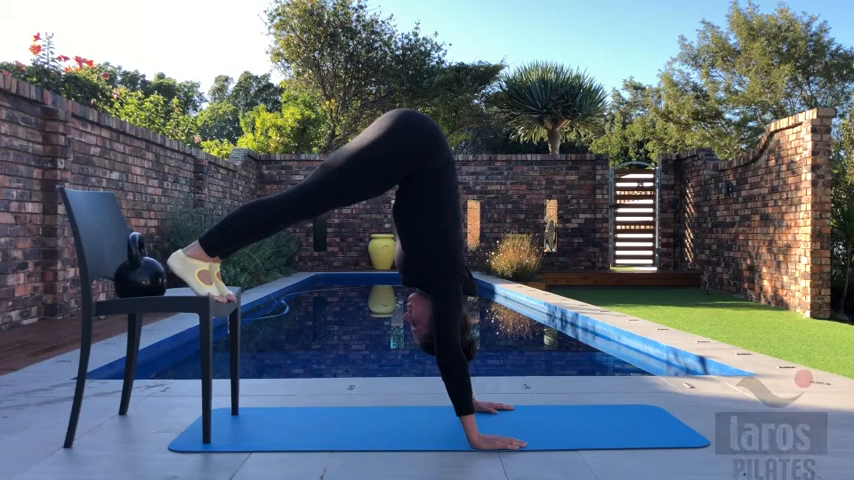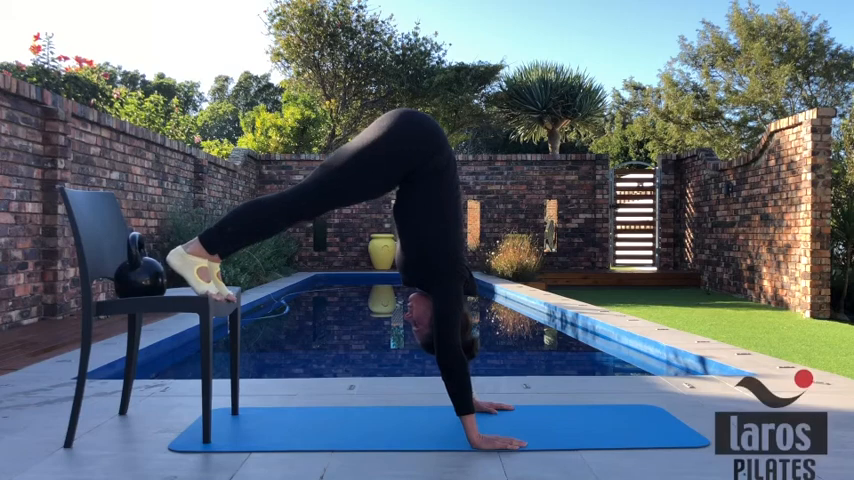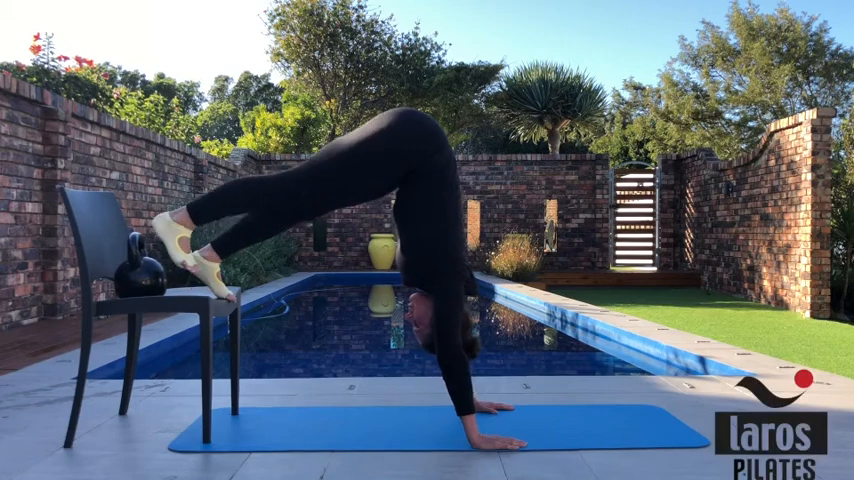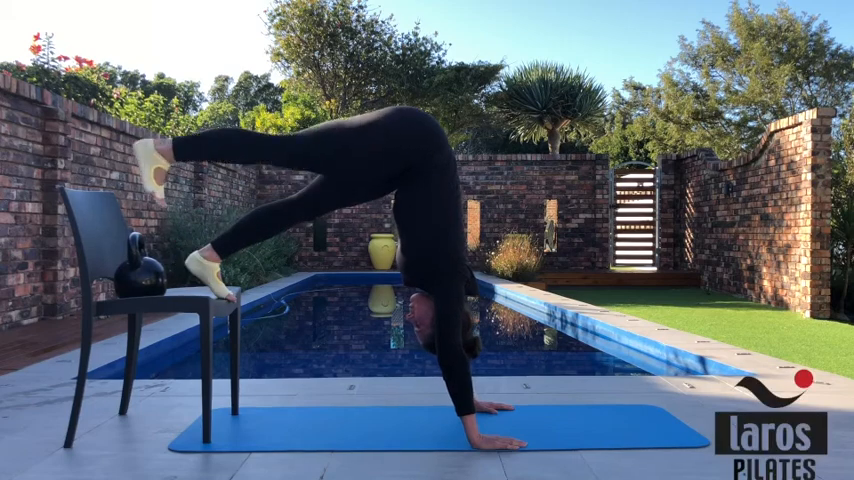
dt=0.3s
person 1, frame 1
left shoulder: (441, 275)
right shoulder: (443, 279)
left elbow: (450, 349)
right elbow: (448, 353)
left wrist: (470, 401)
left hip: (413, 146)
right hip: (410, 141)
left knee: (307, 202)
right knee: (303, 199)
left ankle: (211, 257)
right ankle: (196, 255)
person 1, frame 2
left shoulder: (442, 277)
right shoulder: (443, 281)
left elbow: (449, 350)
right elbow: (448, 352)
left wrist: (471, 401)
left hip: (412, 146)
right hip: (411, 141)
left knee: (307, 202)
right knee: (304, 198)
left ankle: (211, 256)
right ankle: (195, 251)
person 1, frame 3
left shoulder: (442, 277)
right shoulder: (444, 280)
left elbow: (451, 347)
right elbow: (449, 351)
left wrist: (471, 400)
right wrist: (475, 434)
left hip: (413, 151)
right hip: (411, 142)
left knee: (302, 203)
right knee: (294, 187)
left ankle: (209, 255)
right ankle: (181, 220)
person 1, frame 4
left shoulder: (443, 277)
right shoulder: (445, 280)
left elbow: (450, 349)
right elbow: (449, 351)
left wrist: (471, 402)
right wrist: (474, 434)
left hip: (408, 154)
right hip: (407, 141)
left knee: (302, 206)
right knee: (281, 150)
left ankle: (209, 256)
right ankle: (165, 150)
